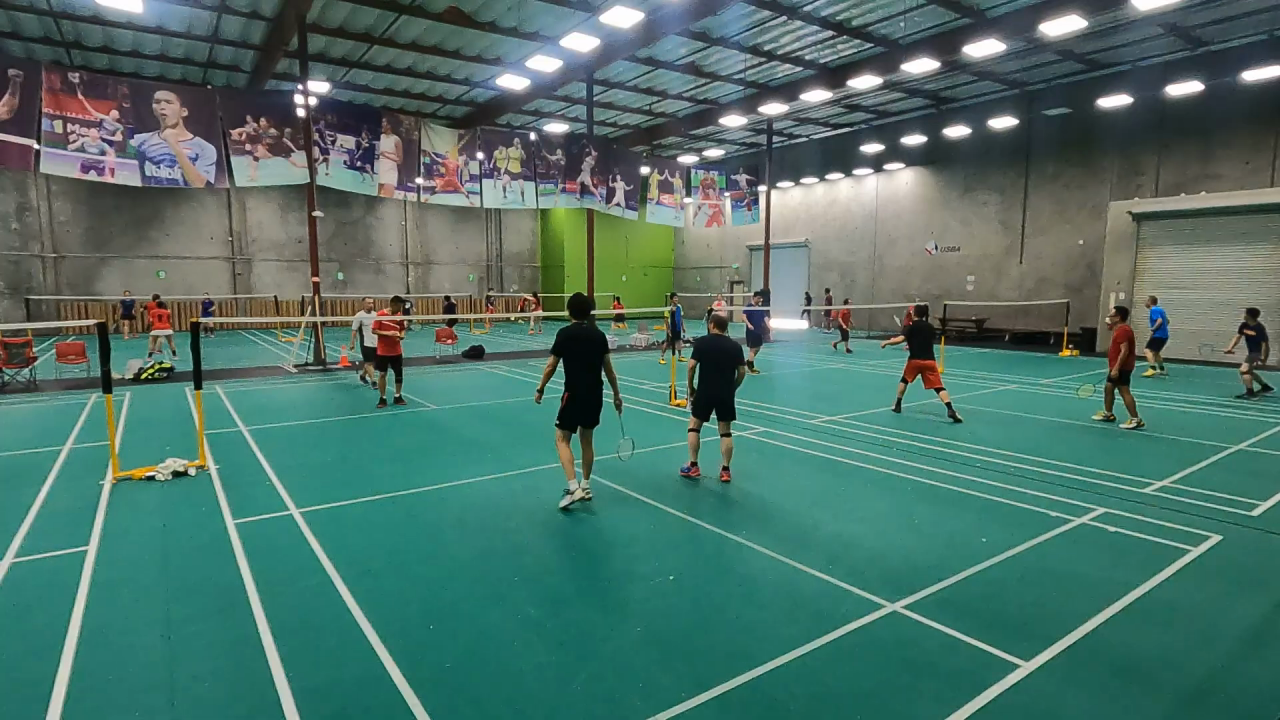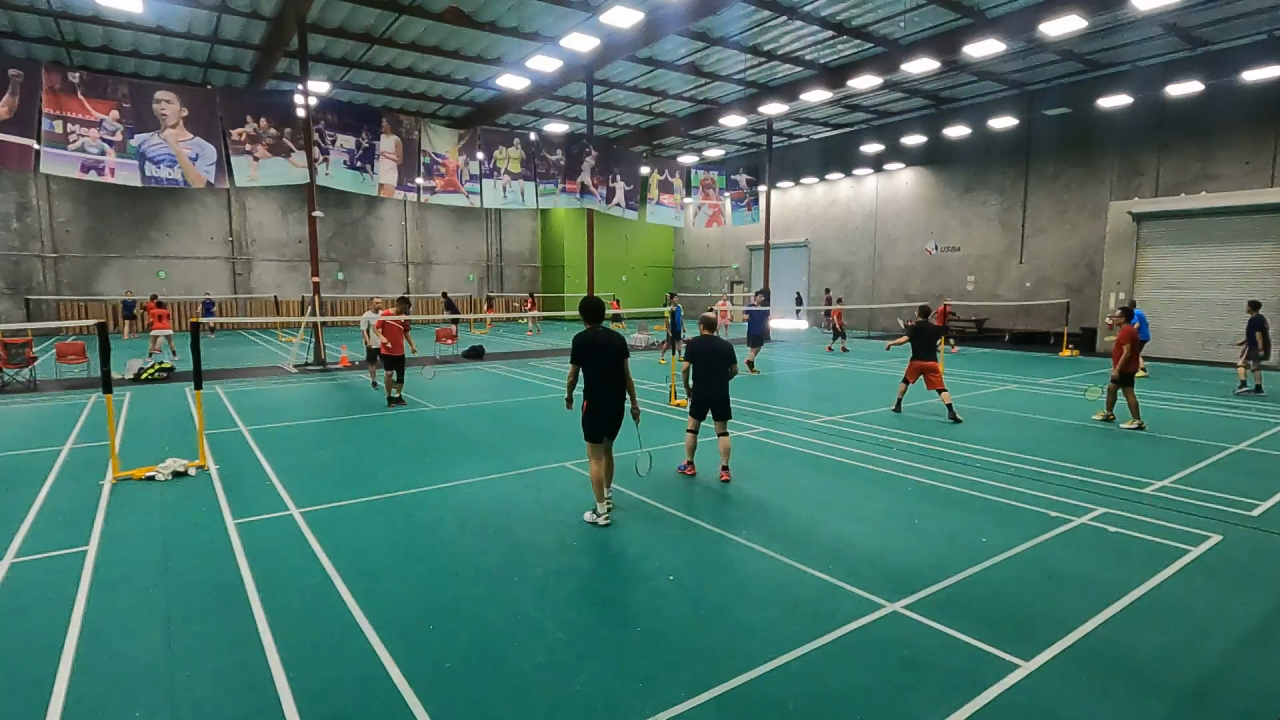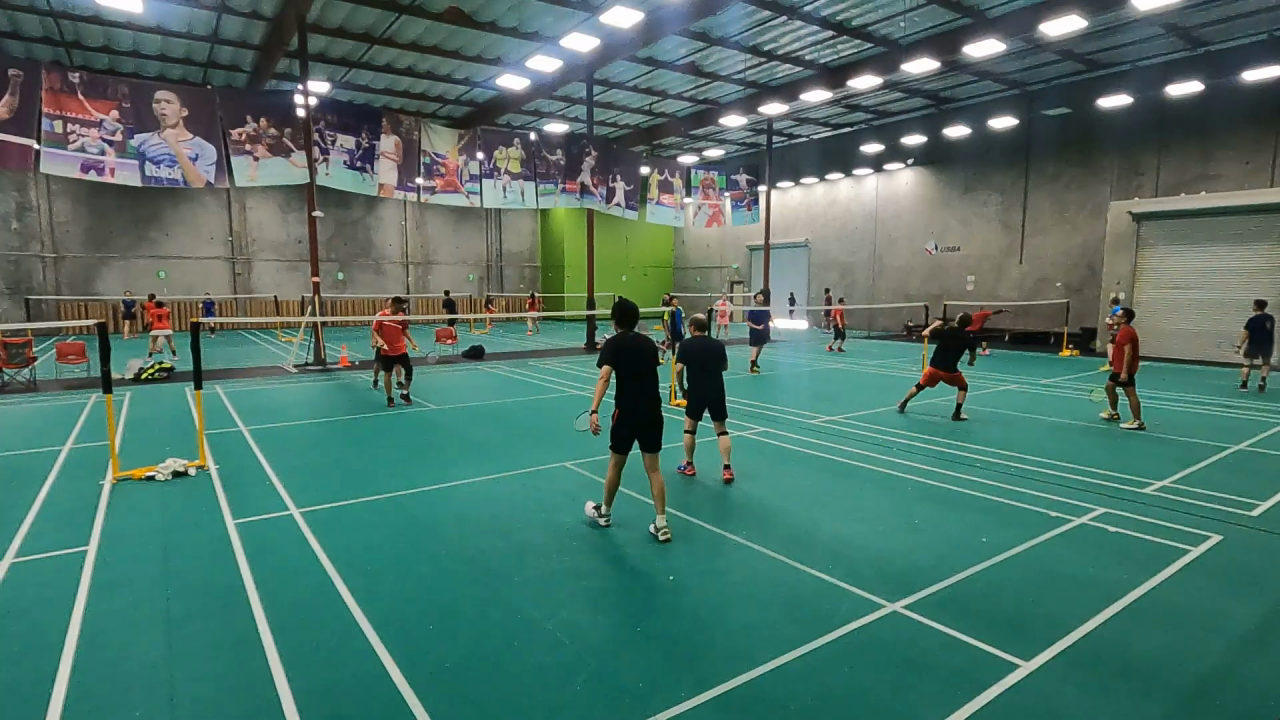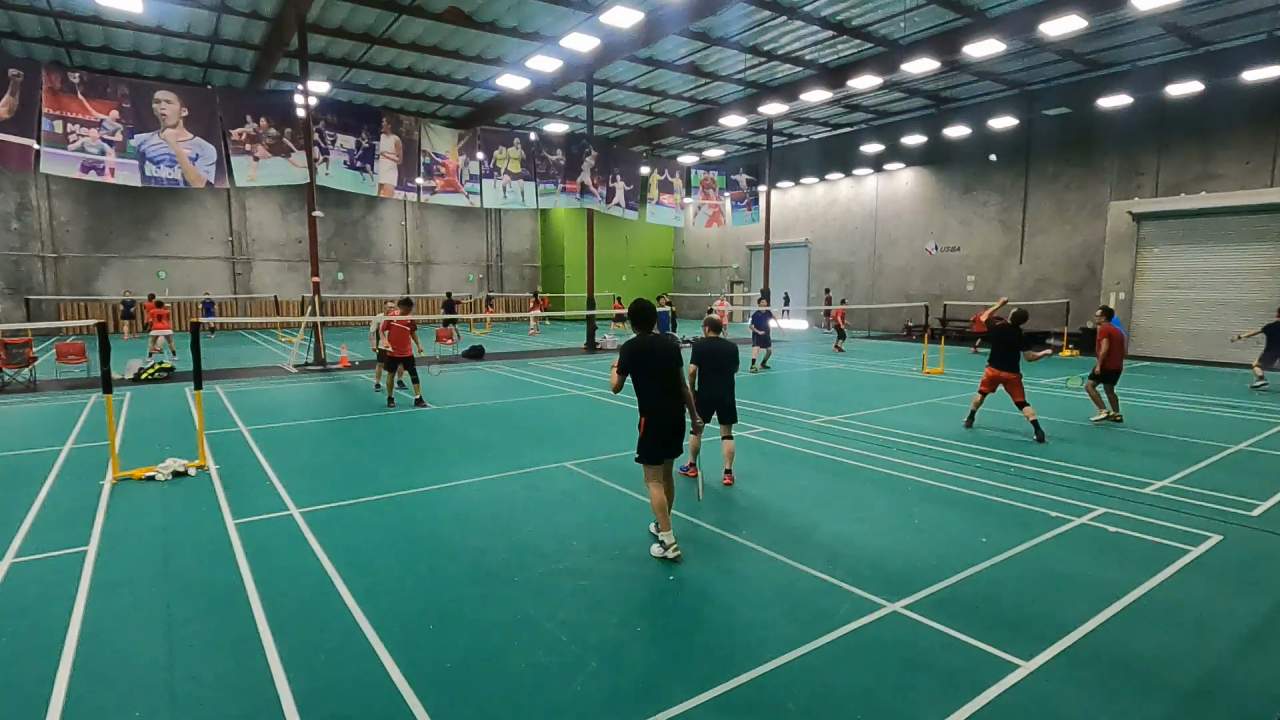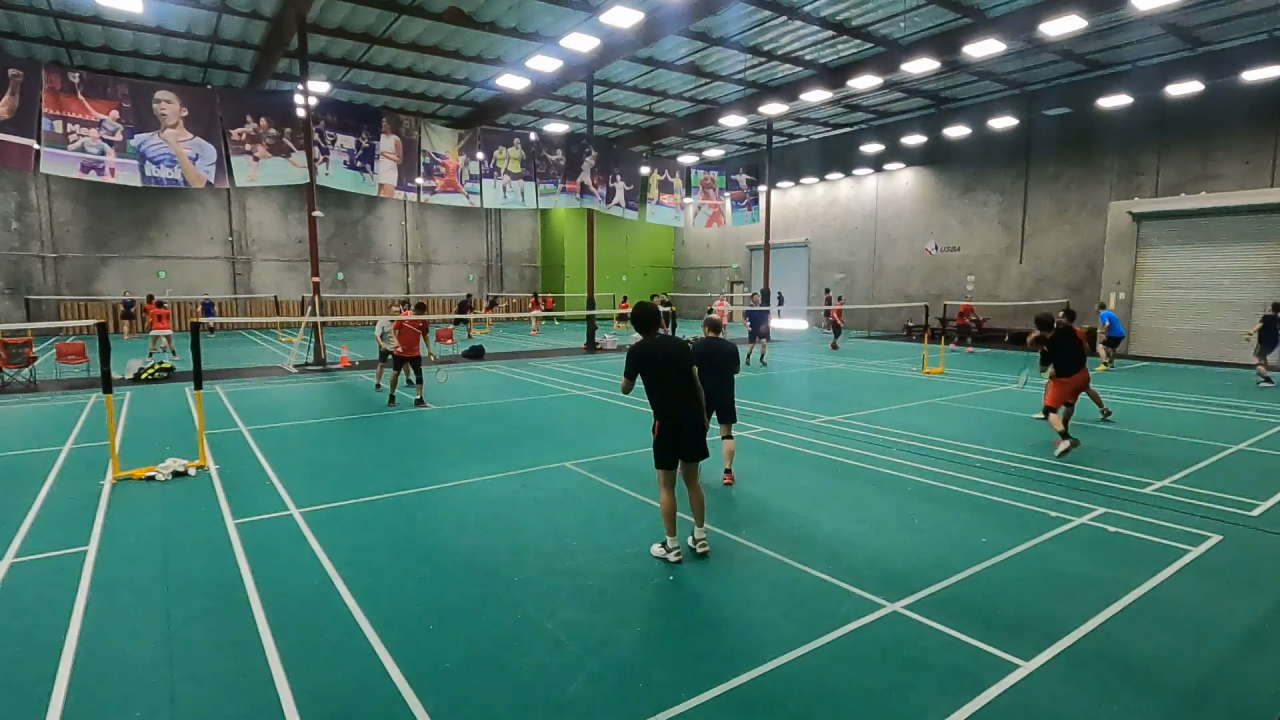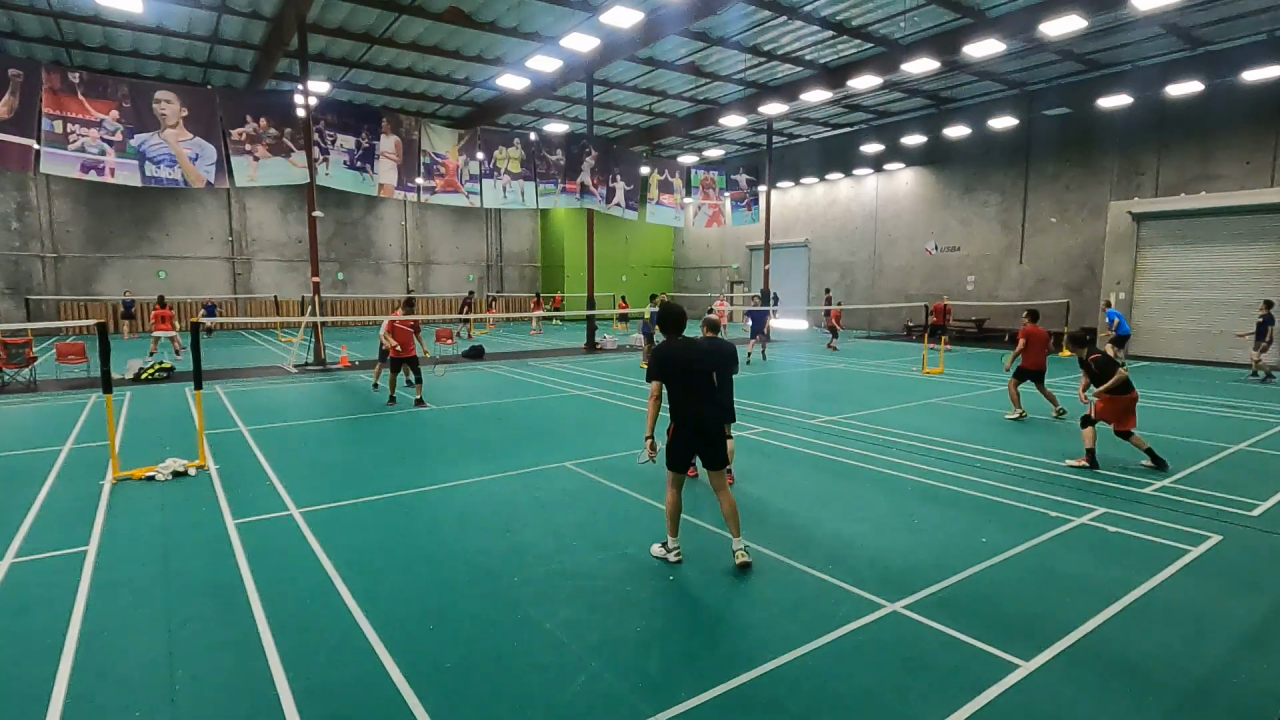
dt=0.4s
person 1, frame 1
left shoulder: (565, 333)
right shoulder: (599, 335)
left elbow: (551, 366)
right elbow: (608, 367)
left wrist: (540, 389)
right wrist: (616, 394)
left hip: (574, 395)
right hip: (595, 396)
left knee: (562, 441)
right knee: (587, 441)
left ankle: (574, 489)
right ankle: (584, 486)
person 1, frame 2
left shoulder: (581, 339)
right shoulder: (617, 338)
left elbow: (573, 375)
right elbow: (627, 374)
left wrist: (568, 396)
right wrist: (634, 403)
left hip: (595, 403)
right hip: (616, 403)
left knee: (596, 457)
right knee: (607, 449)
left ankle: (601, 511)
right ankle: (608, 496)
person 1, frame 3
left shoulder: (613, 343)
right shoulder: (649, 343)
left elbow: (604, 377)
left wrist: (594, 411)
left hip: (627, 412)
right hip: (652, 411)
left knee: (615, 465)
right knee: (653, 469)
left ankle: (604, 512)
right ankle: (661, 524)
person 1, frame 4
left shoulder: (631, 347)
right shoulder: (671, 345)
left elbow: (616, 387)
right elbow: (683, 385)
left wrist: (616, 366)
right wrist: (694, 415)
left hip: (653, 419)
right hip: (677, 416)
left knee: (653, 480)
right knee: (666, 473)
left ankle: (669, 542)
right ankle: (663, 525)
person 1, frame 5
left shoulder: (637, 351)
right shoulder: (680, 344)
left elbow: (625, 388)
right elbow: (696, 384)
right wrist: (703, 415)
left hip: (668, 422)
right hip: (694, 417)
left knee: (666, 484)
right knee: (692, 479)
left ankle: (672, 546)
right ankle: (700, 537)
person 1, frame 6
left shoulder: (661, 352)
right shoulder: (702, 347)
left elbow: (655, 395)
right elbow: (713, 384)
left wrist: (649, 435)
left hip: (683, 426)
right hip: (712, 423)
left knee: (674, 486)
right knee: (721, 487)
left ankle: (672, 547)
right ankle: (739, 549)
